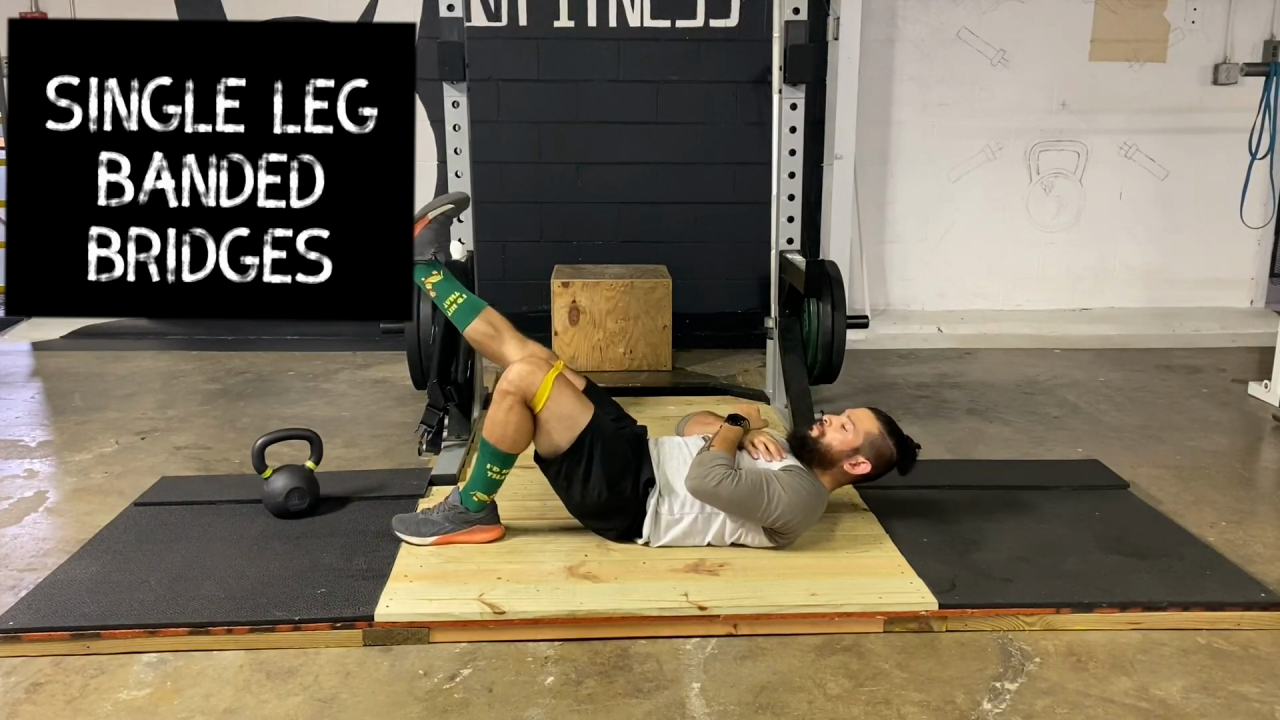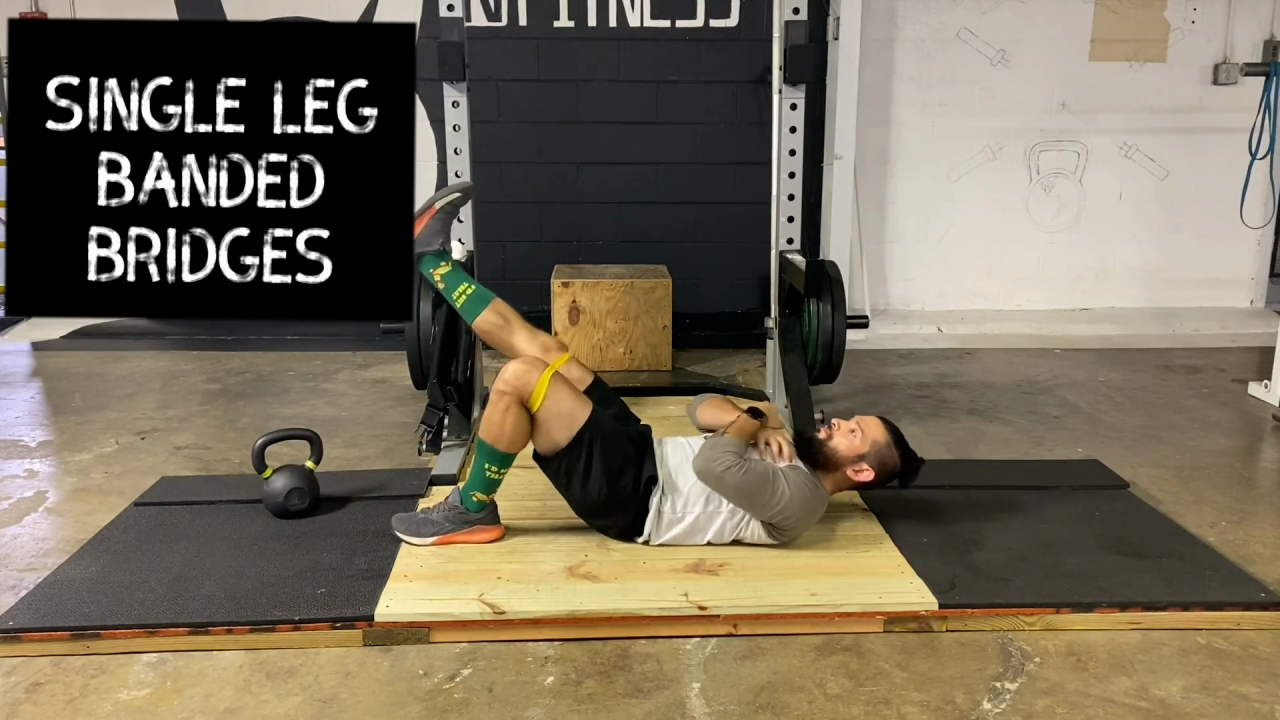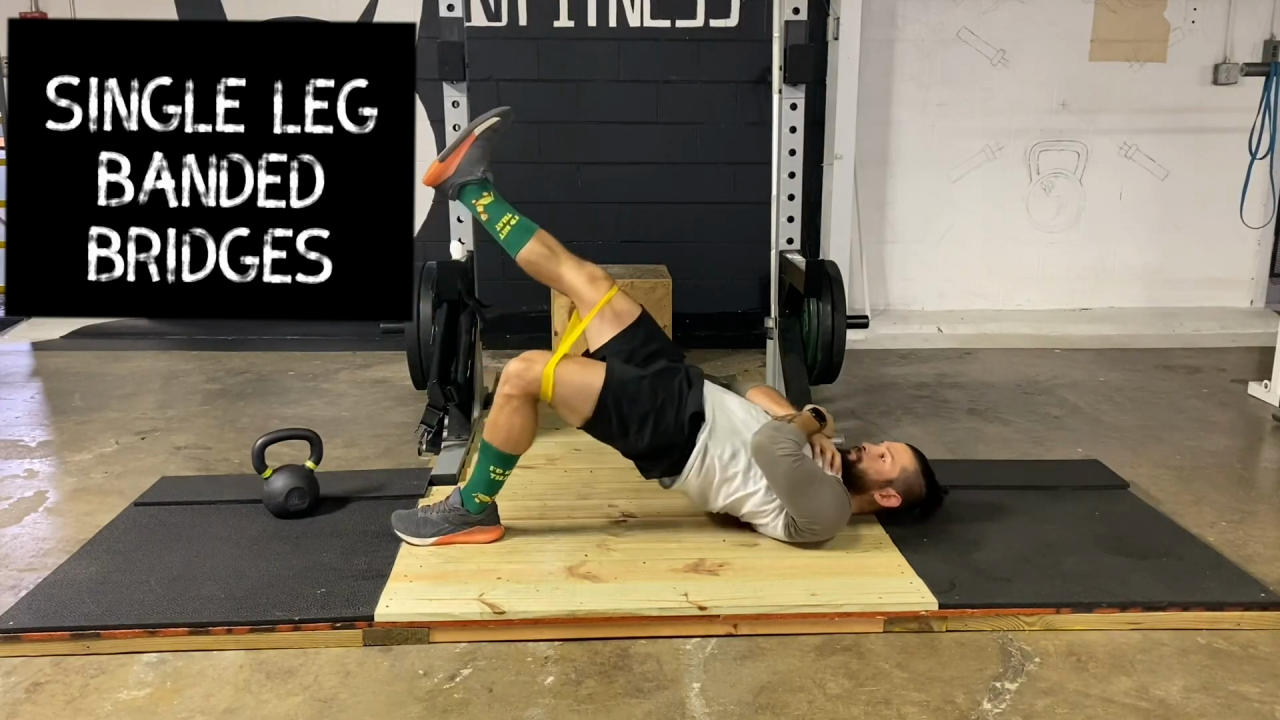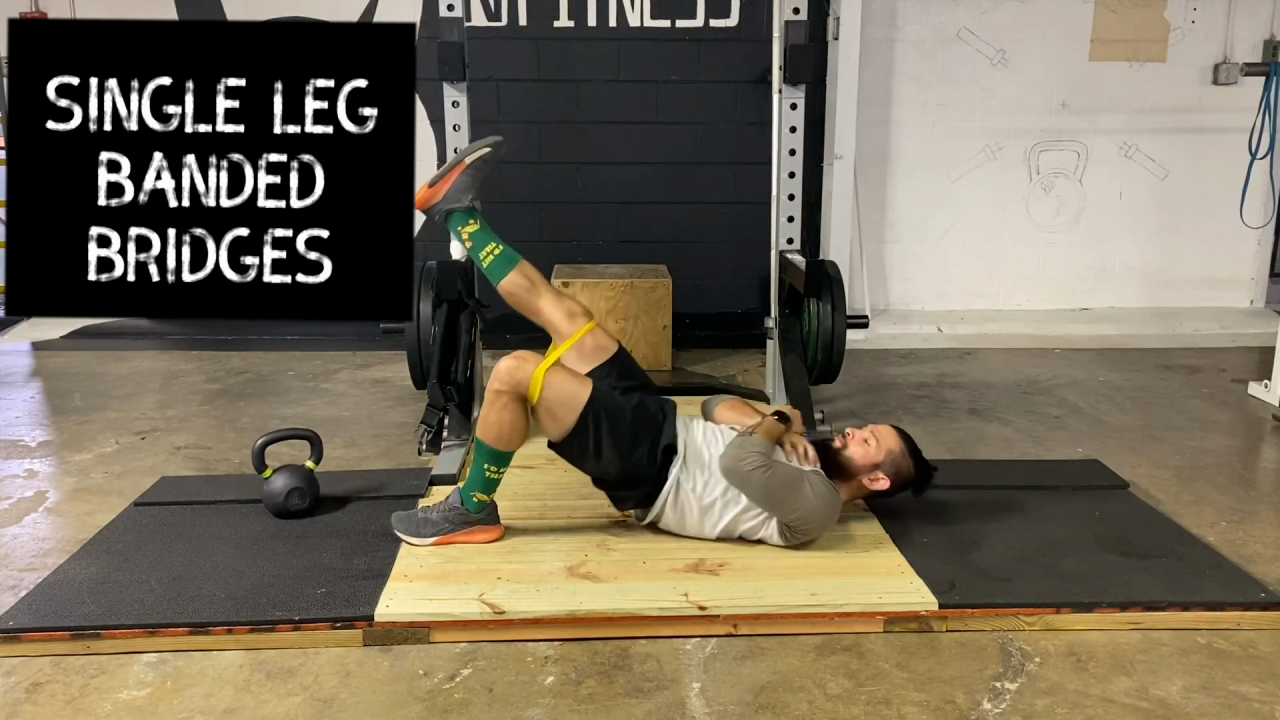
dt=0.5s
person 1, frame 1
left shoulder: (797, 498)
right shoulder: (786, 453)
left elbow: (704, 480)
right elbow: (690, 425)
left wrist: (738, 423)
right wrist: (743, 429)
left hip: (626, 498)
right hip: (639, 453)
left knee: (522, 377)
right knee: (524, 352)
left ankle: (472, 511)
right ankle: (430, 269)
person 1, frame 2
left shoulder: (797, 500)
right shoulder: (791, 458)
left elbow: (714, 464)
right elbow: (702, 405)
left wrist: (756, 421)
right wrist: (757, 421)
left hip: (628, 493)
right hip: (641, 453)
left knee: (518, 378)
right knee: (535, 347)
left ankle: (471, 512)
right ankle: (433, 257)
person 1, frame 3
left shoulder: (823, 510)
right shoulder: (820, 463)
left elbow: (769, 445)
right elbow: (751, 392)
left wrist: (811, 422)
right wrist: (809, 423)
left hip: (674, 428)
right hip: (683, 395)
left knee: (523, 374)
right knee: (585, 279)
left ankle: (473, 511)
right ankle: (472, 186)
person 1, frame 4
left shoulder: (814, 504)
right shoulder: (810, 460)
left elbow: (739, 462)
right elbow: (717, 407)
left wrist: (779, 422)
right wrist: (779, 425)
left hip: (649, 469)
right hip: (664, 431)
left knee: (514, 371)
right knee: (561, 311)
left ankle: (473, 510)
right ankle: (458, 212)
